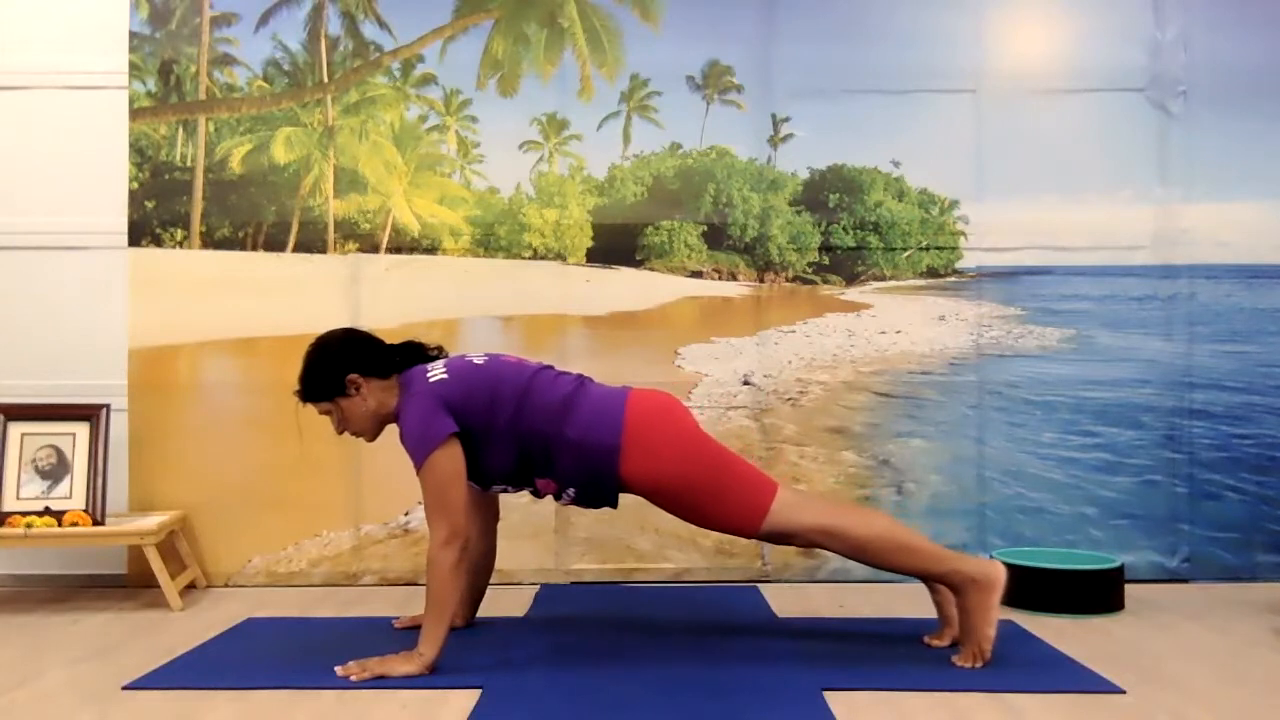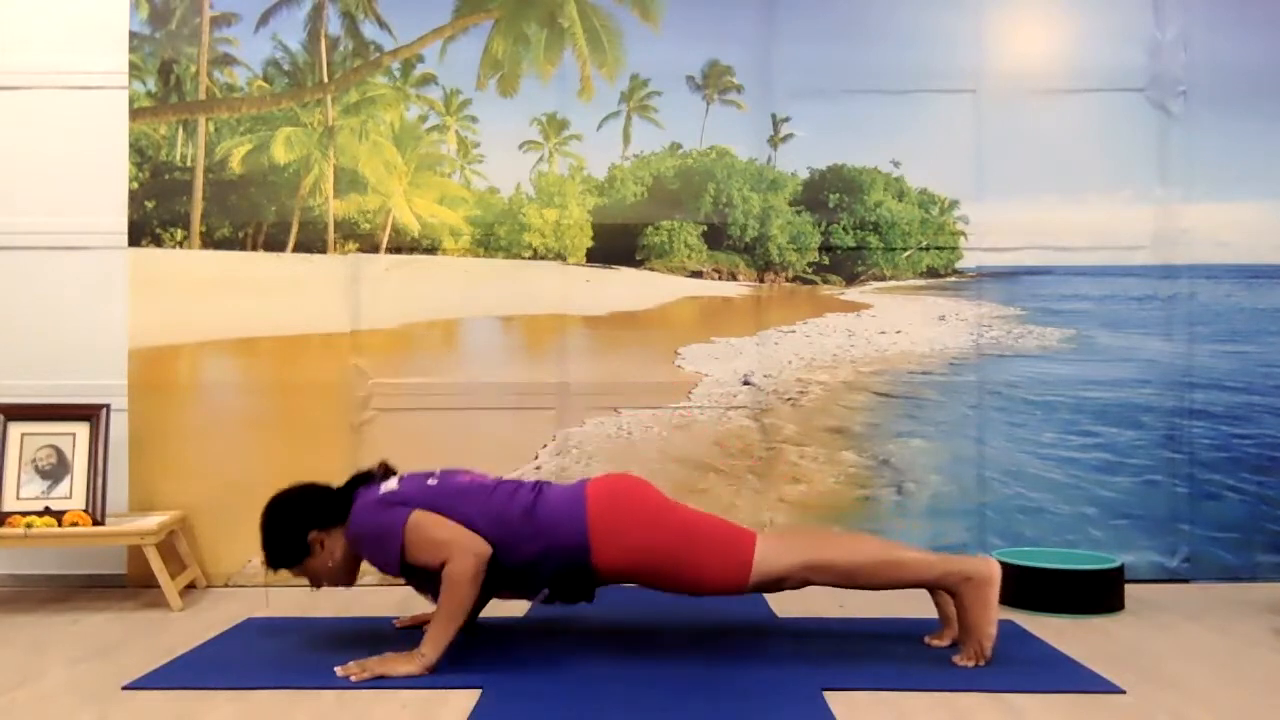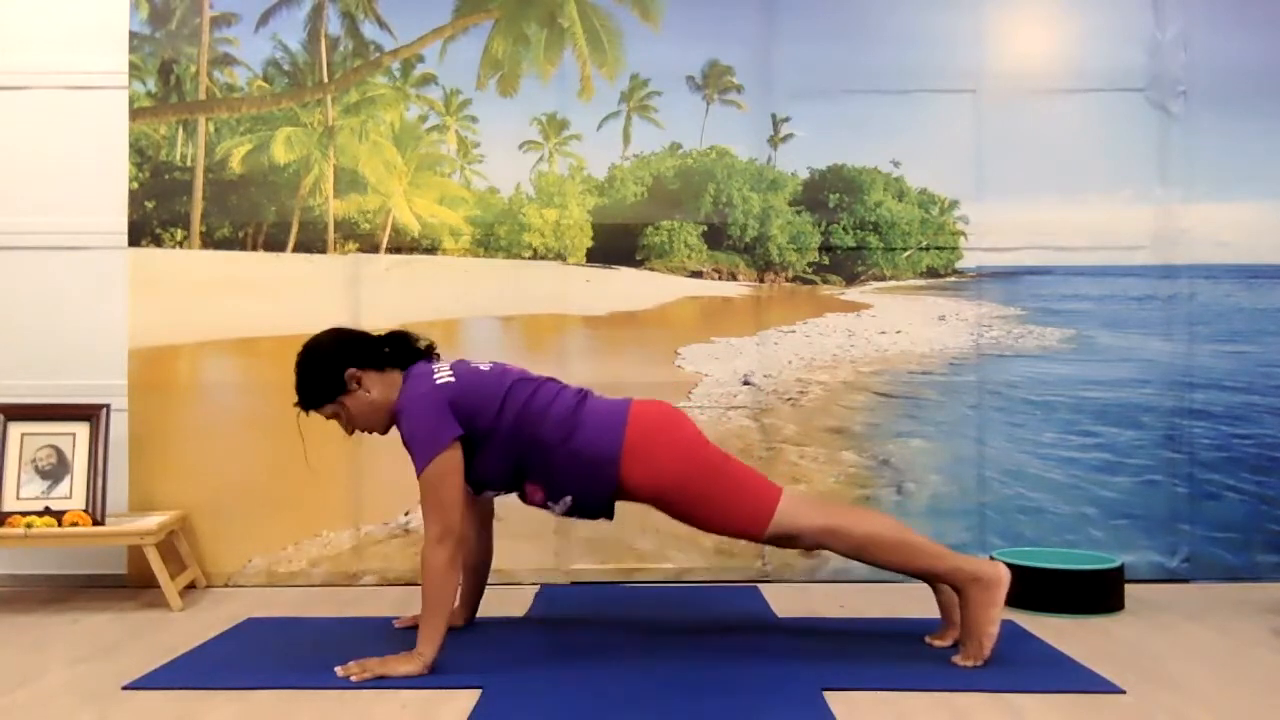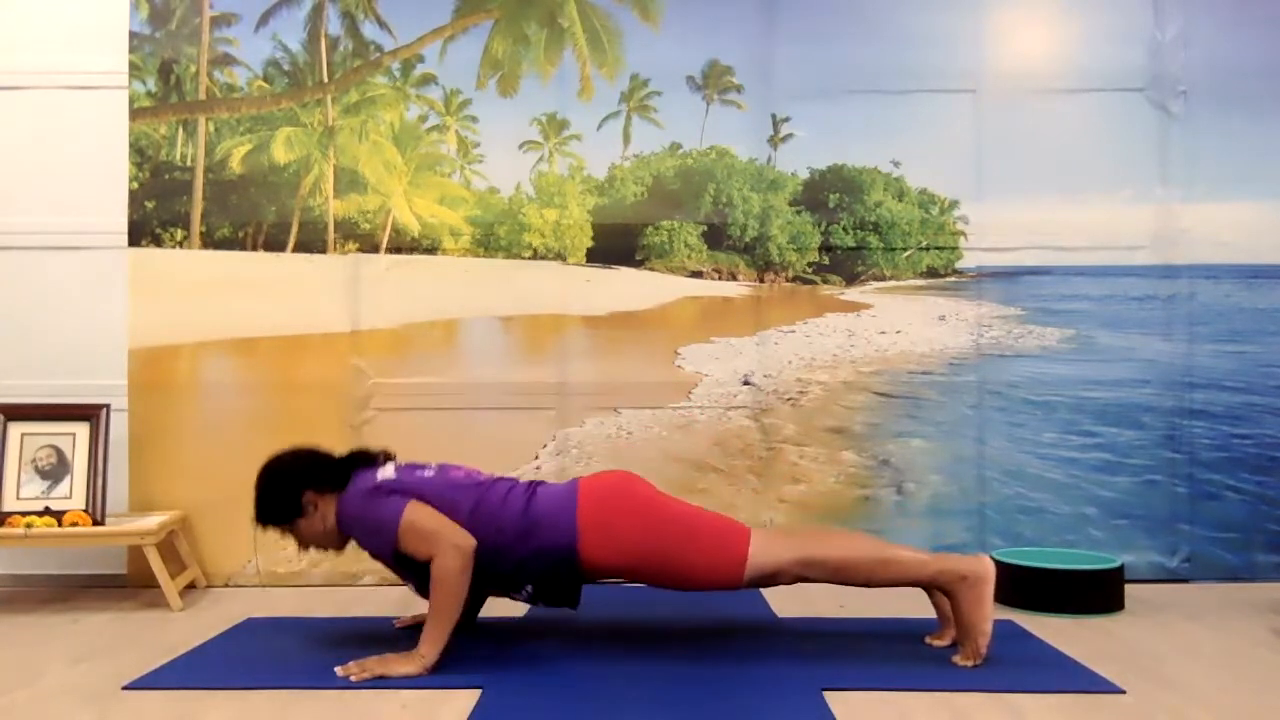
dt=1s
person 1, frame 1
left shoulder: (418, 404)
right shoulder: (443, 388)
left elbow: (450, 537)
right elbow: (482, 518)
left wrist: (423, 653)
right wrist: (460, 612)
left hip: (641, 444)
right hip: (638, 425)
left knee: (799, 520)
right knee: (792, 519)
left ankle: (969, 572)
right ankle: (942, 574)
person 1, frame 2
left shoulder: (369, 521)
right shoulder: (393, 495)
left elbow: (473, 553)
left wrist: (425, 653)
right wrist: (451, 614)
left hip: (610, 529)
right hip: (606, 507)
left knee: (785, 560)
right knee: (778, 560)
left ankle: (963, 573)
right ankle: (942, 579)
person 1, frame 3
left shoulder: (418, 400)
right shoulder: (438, 391)
left elbow: (443, 536)
right elbow: (476, 513)
left wrist: (421, 654)
right wrist: (463, 612)
left hip: (644, 451)
right hip: (638, 443)
left knee: (803, 522)
right knee: (794, 525)
left ankle: (971, 574)
right ankle: (949, 573)
person 1, frame 4
left shoulder: (362, 508)
right shoulder: (384, 482)
left elbow: (457, 546)
left wrist: (423, 653)
right wrist: (456, 613)
left hip: (602, 529)
right hip: (598, 505)
left knee: (781, 558)
right knee: (779, 555)
left ankle: (956, 572)
right ankle: (941, 572)
